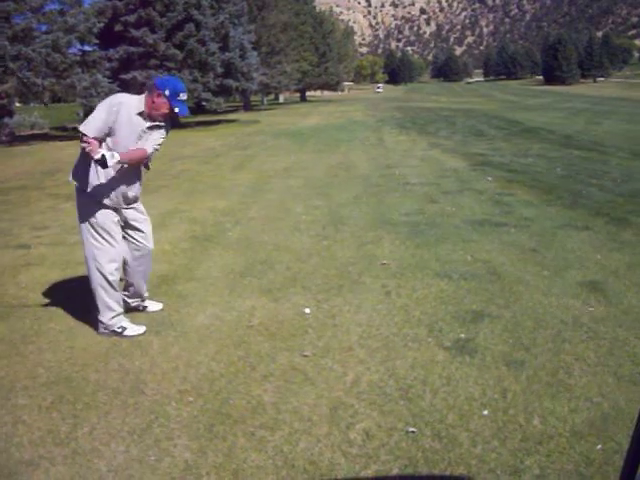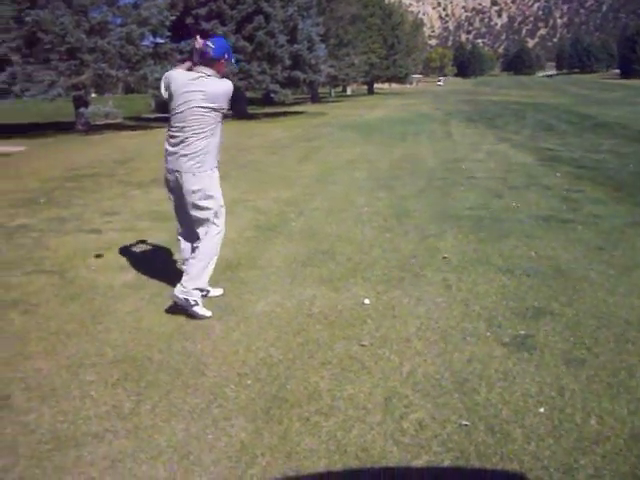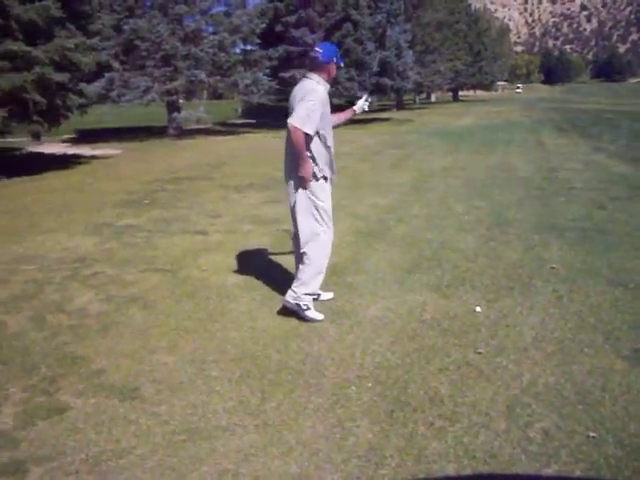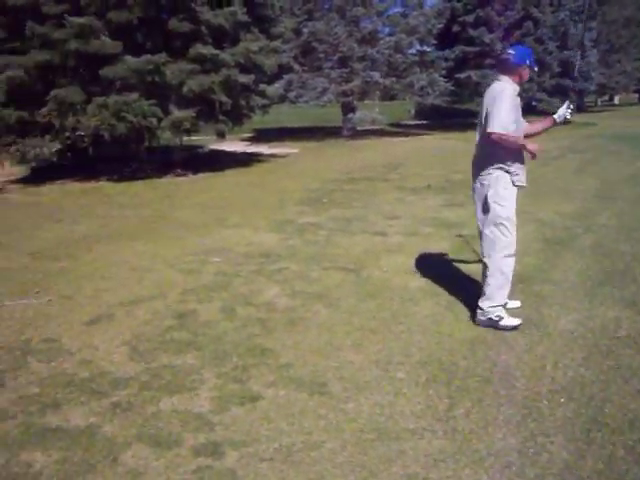
dt=1s
person 1, frame 1
left shoulder: (160, 127)
right shoulder: (119, 104)
left elbow: (141, 153)
right elbow: (87, 135)
left wrist: (110, 154)
right wrist: (95, 150)
left hip: (128, 196)
right hip: (95, 193)
left knee: (142, 247)
right knee: (108, 257)
left ankle: (133, 298)
right ankle: (110, 319)
person 1, frame 2
left shoulder: (177, 79)
right shoulder: (224, 88)
left wrist: (195, 59)
right wrist: (201, 59)
left hip: (173, 167)
right hip: (199, 170)
left knee: (189, 229)
right knee: (212, 228)
left ankle: (195, 283)
right ankle: (188, 290)
person 1, frame 3
left shoulder: (305, 87)
right shoulder: (316, 91)
right elbow: (295, 127)
left wrist: (354, 110)
right wrist: (303, 163)
left hip: (306, 173)
right hip: (311, 175)
left knee: (307, 232)
right knee: (319, 233)
left ankle: (307, 287)
right ankle: (299, 295)
person 1, frame 4
left shoulder: (503, 91)
right shoulder: (504, 93)
left elbow: (519, 128)
right elbow: (497, 134)
left wrist: (554, 119)
right wrist: (526, 145)
left hip: (497, 177)
right hip: (497, 178)
left knee: (497, 240)
right knee: (501, 243)
left ankle: (494, 296)
right ankle: (490, 309)
